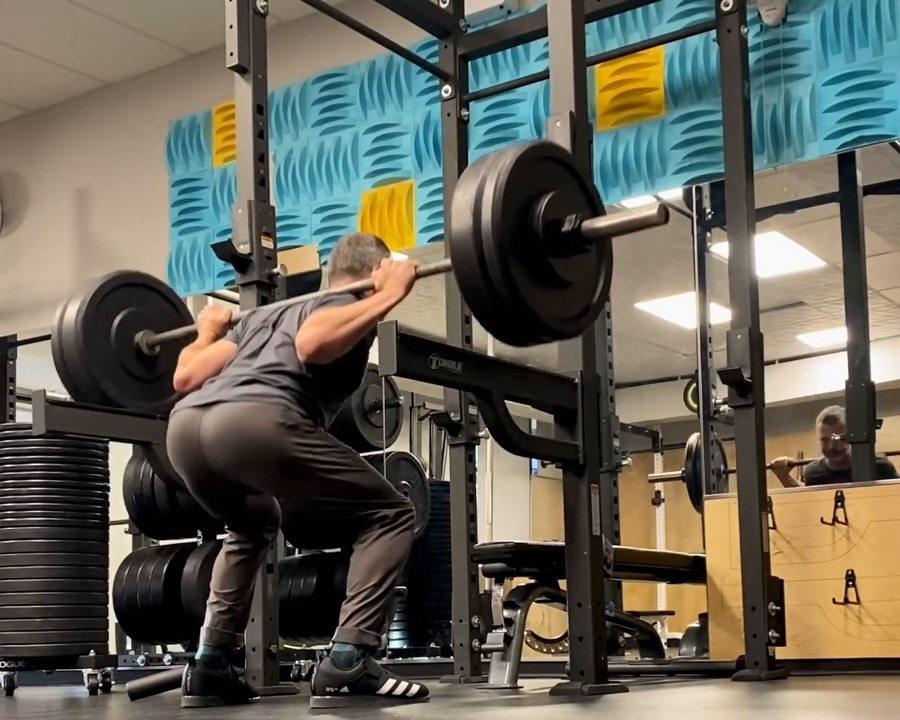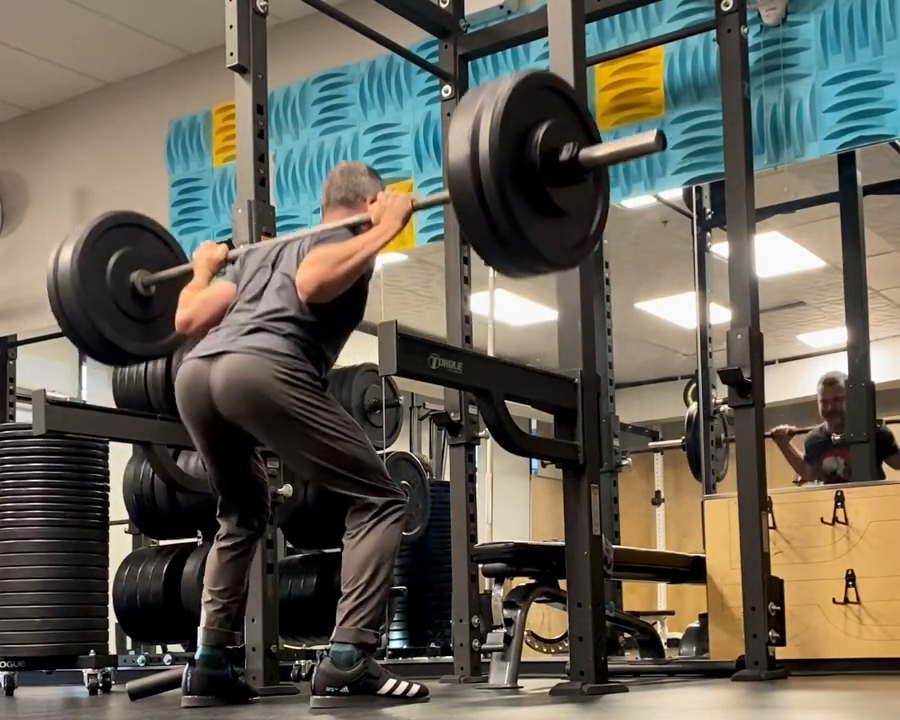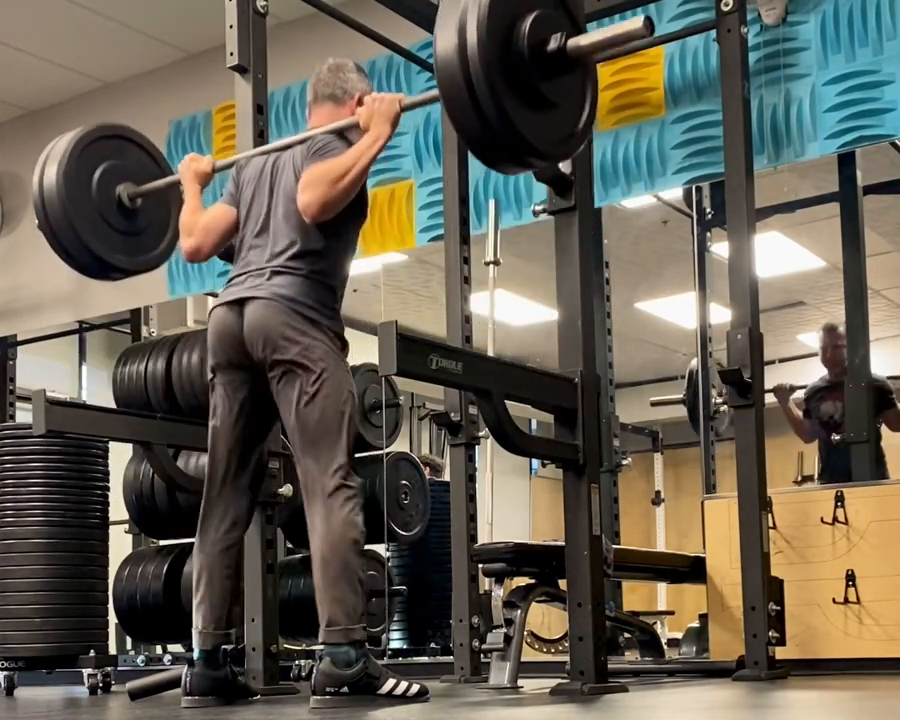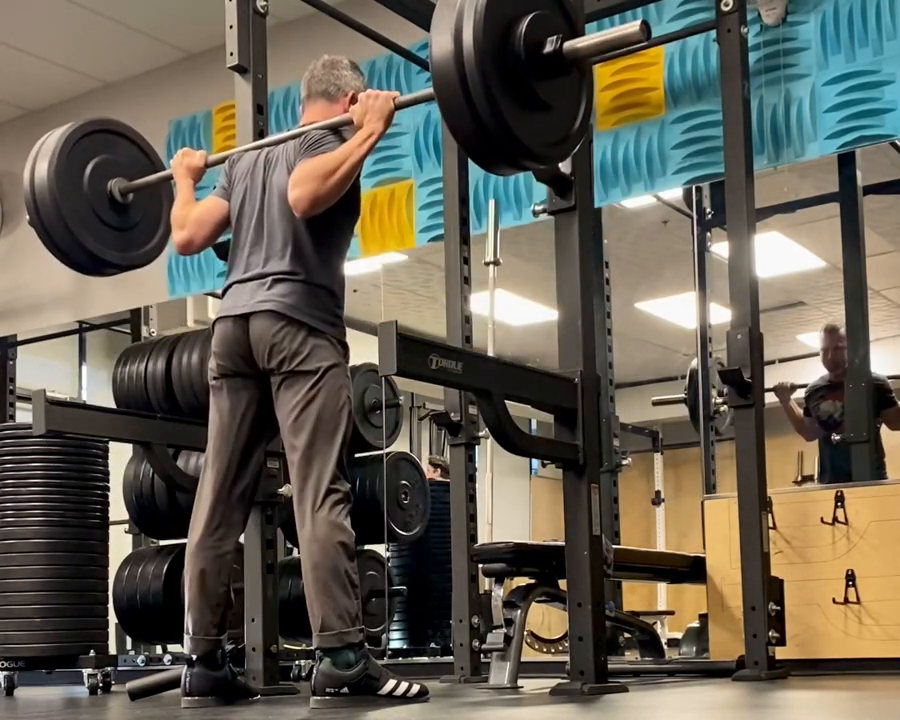
dt=0.3s
person 1, frame 1
left shoulder: (264, 314)
right shoulder: (353, 306)
left elbow: (185, 378)
right elbow: (311, 344)
left wrist: (208, 332)
right wrist: (389, 296)
left hip: (185, 427)
right hip: (251, 423)
left knee: (253, 526)
right knee: (389, 516)
left ankle: (211, 665)
right ankle: (347, 663)
person 1, frame 2
left shoulder: (265, 250)
right shoulder: (353, 239)
left elbow: (188, 318)
right elbow: (313, 283)
left wrist: (205, 271)
right wrist: (388, 228)
left hip: (194, 374)
right hip: (264, 371)
left knee: (242, 517)
right knee: (378, 501)
left ankle: (210, 664)
right ankle: (348, 663)
person 1, frame 3
left shoulder: (254, 162)
right shoulder: (342, 143)
left elbow: (194, 243)
right elbow: (314, 201)
left wrist: (192, 183)
right wrist: (377, 134)
left hip: (227, 317)
right hip: (291, 315)
left knee: (227, 495)
right knee: (331, 487)
left ankle: (209, 660)
right ankle: (343, 659)
person 1, frame 4
left shoulder: (245, 160)
right shoulder: (334, 141)
left elbow: (187, 236)
right elbow: (304, 196)
left wrist: (185, 179)
right wrist: (371, 132)
left hip: (233, 325)
right hip: (295, 324)
left knee: (220, 500)
right knee: (321, 495)
left ankle: (204, 663)
right ankle: (341, 662)
